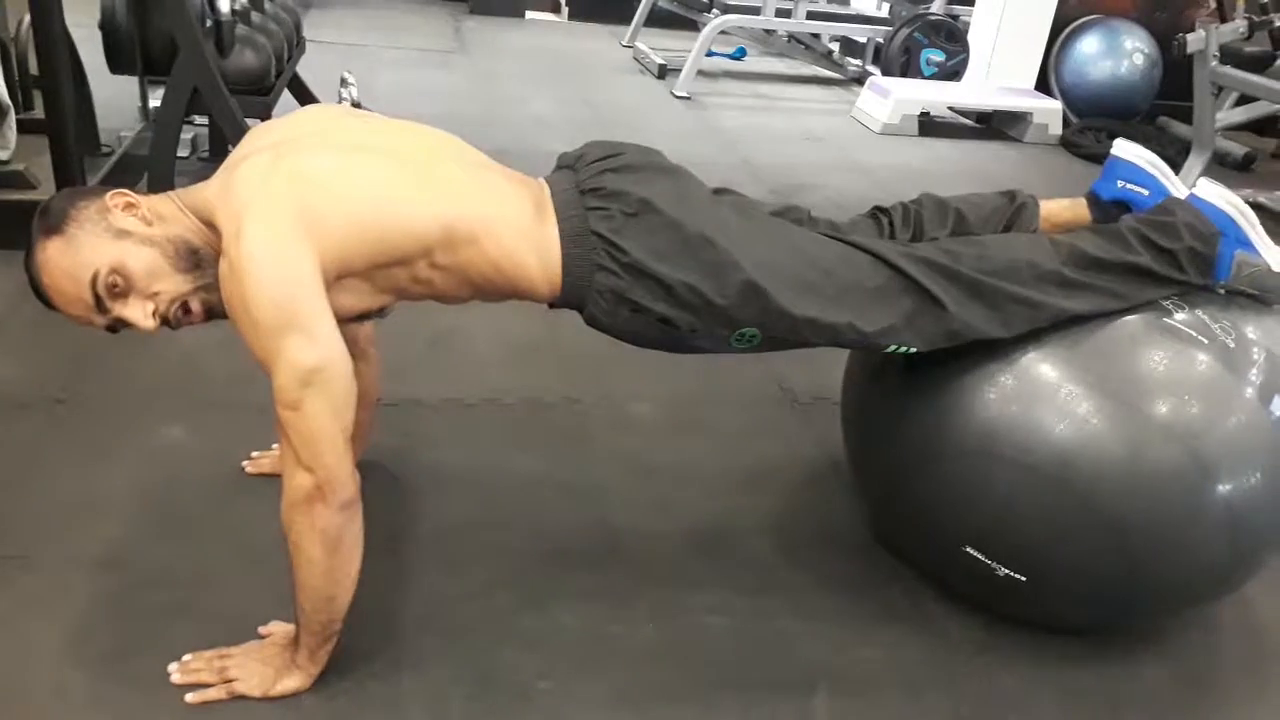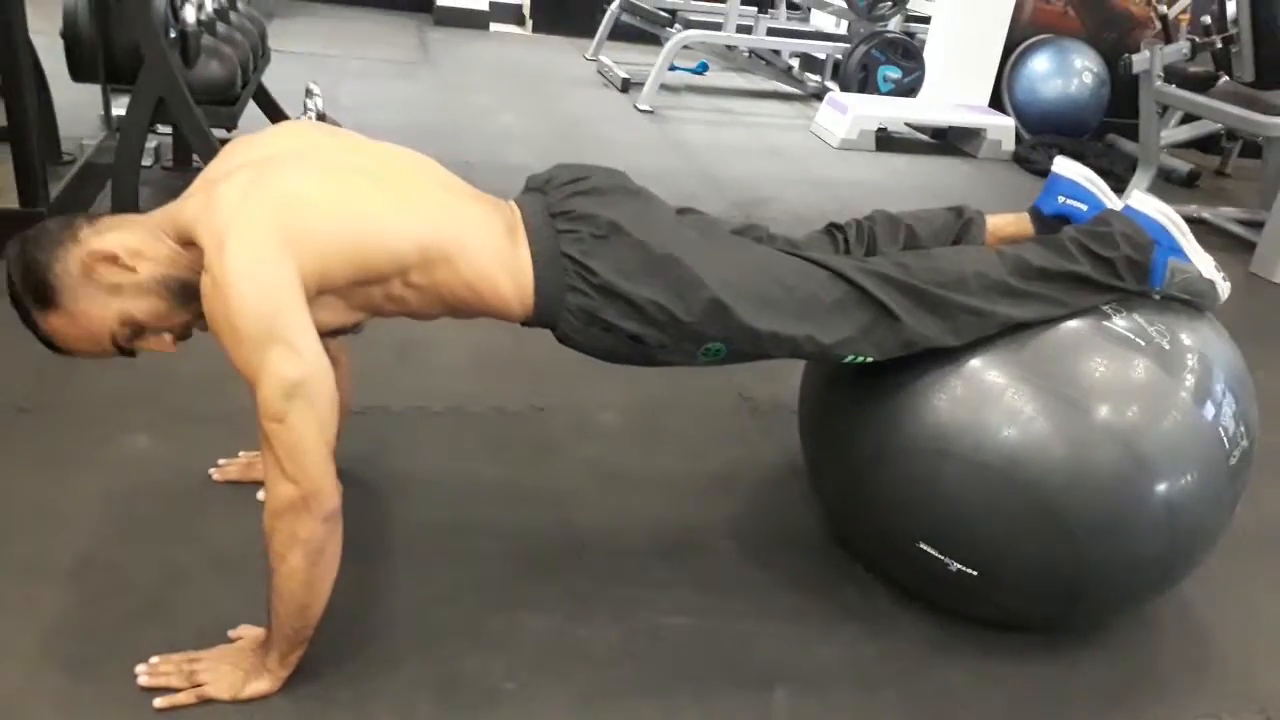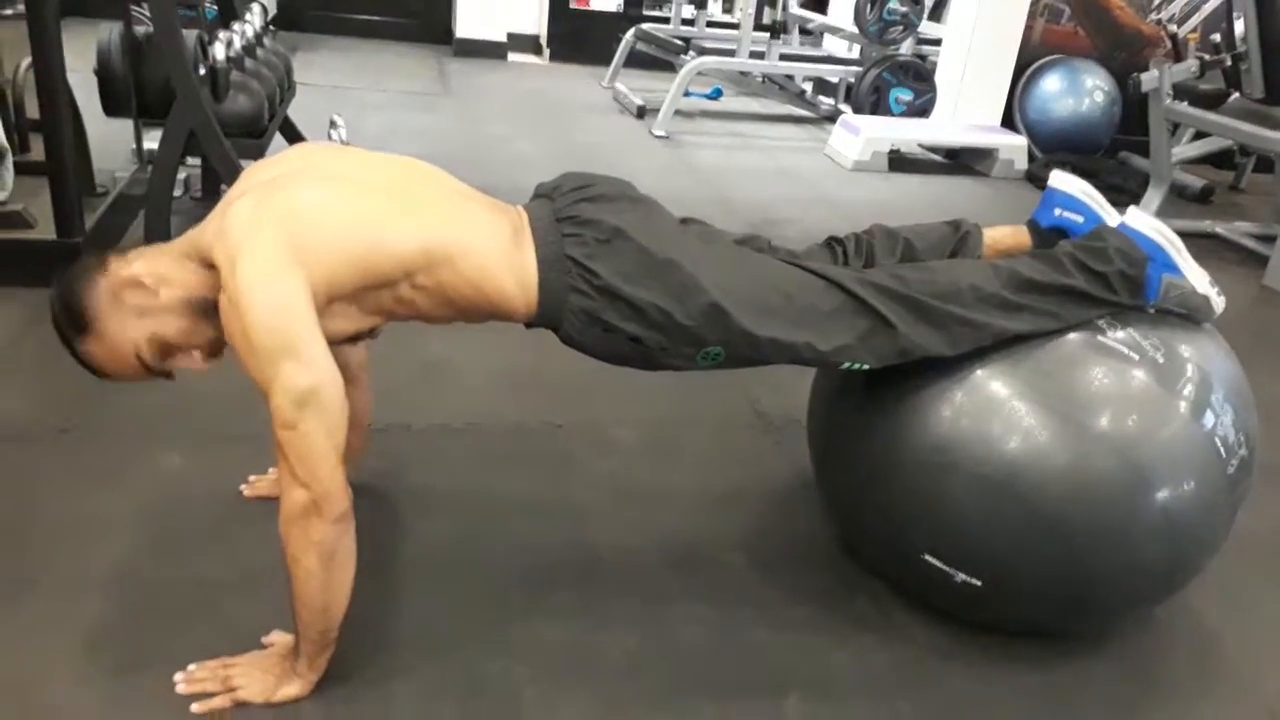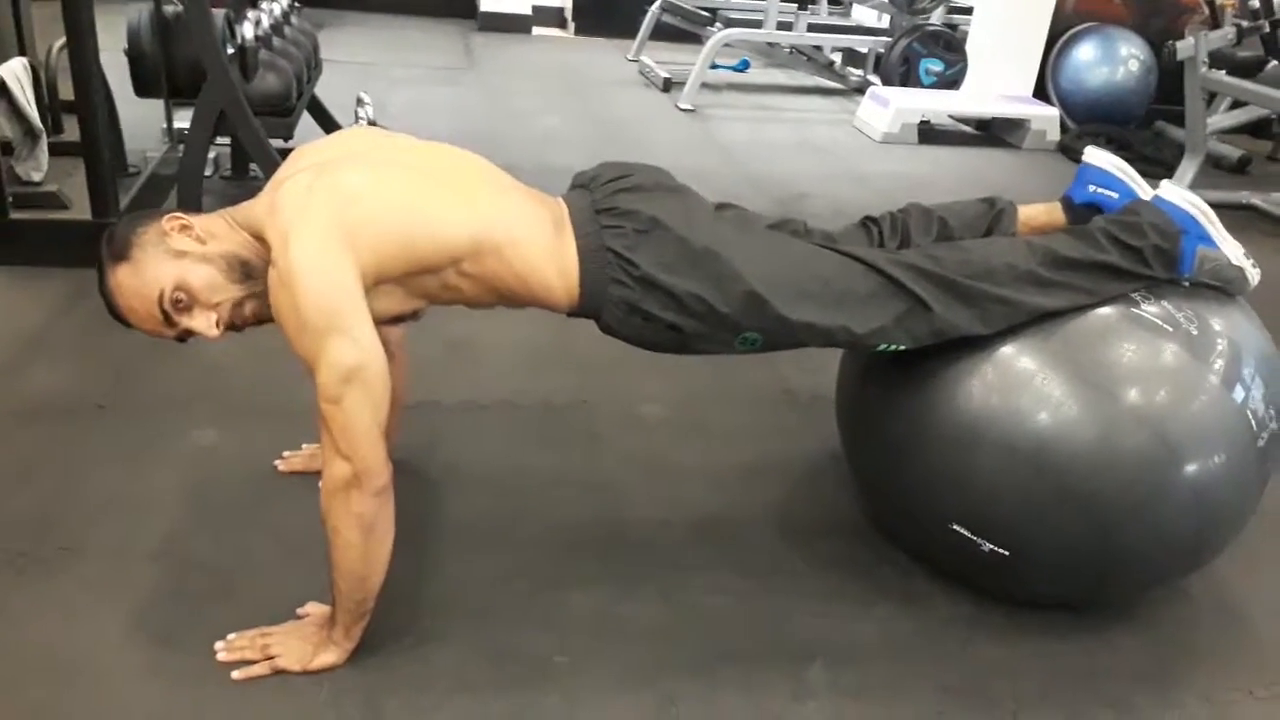
dt=1s
person 1, frame 1
left shoulder: (253, 254)
right shoulder: (266, 153)
left elbow: (324, 492)
left wrist: (303, 656)
right wrist: (336, 436)
left hip: (634, 261)
right hip: (604, 192)
left knee: (914, 300)
right knee: (875, 247)
right ankle: (1106, 202)
person 1, frame 2
left shoulder: (237, 273)
right shoulder: (242, 170)
left elbow: (312, 502)
right wrist: (298, 438)
left hip: (601, 281)
right hip: (576, 213)
left knee: (871, 309)
right knee: (833, 262)
left ankle: (1131, 248)
right ankle: (1048, 212)
person 1, frame 3
left shoulder: (251, 287)
right shoulder: (260, 193)
left elbow: (321, 505)
right wrist: (336, 453)
left hip: (603, 283)
right hip: (580, 221)
left knee: (865, 319)
right knee: (831, 273)
left ankle: (1124, 264)
right ankle: (1044, 225)
person 1, frame 4
left shoulder: (298, 265)
right shoulder: (308, 174)
left elbow: (364, 482)
left wrist: (337, 634)
right wrist: (353, 432)
left hip: (642, 274)
right hip: (619, 209)
left knee: (903, 302)
right knee: (862, 254)
left ankle: (1157, 240)
right ankle: (1074, 205)
